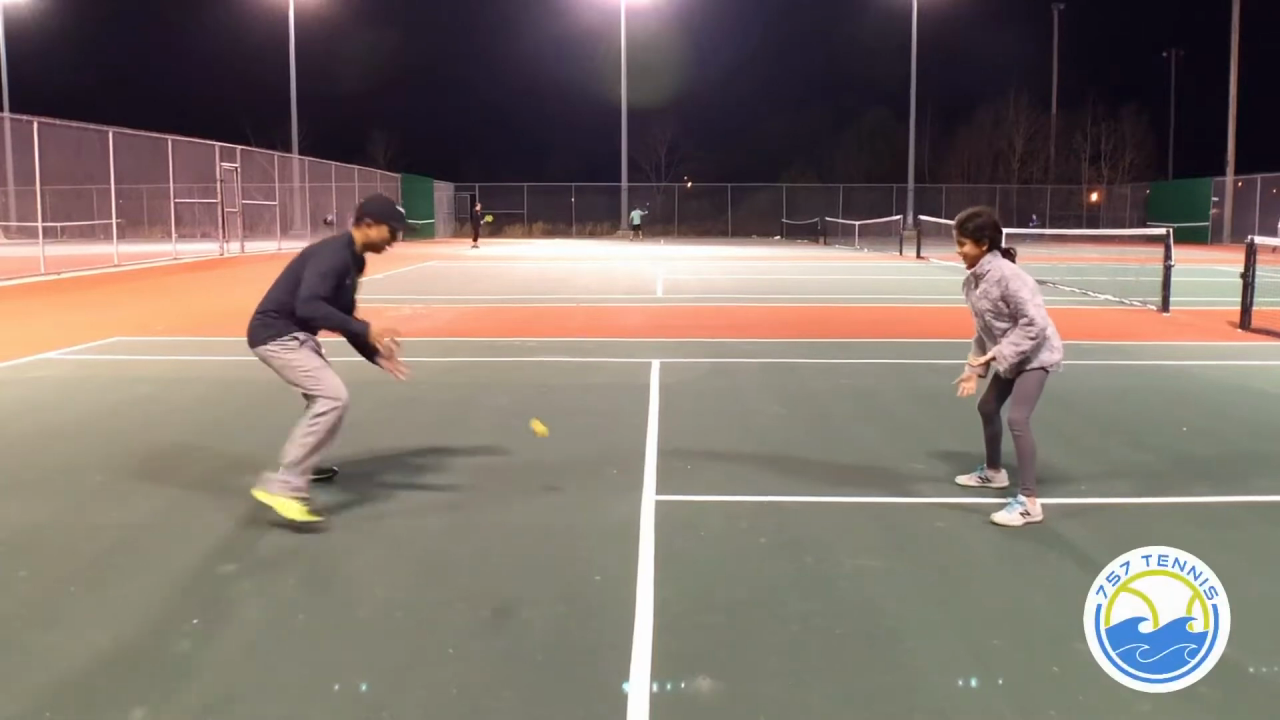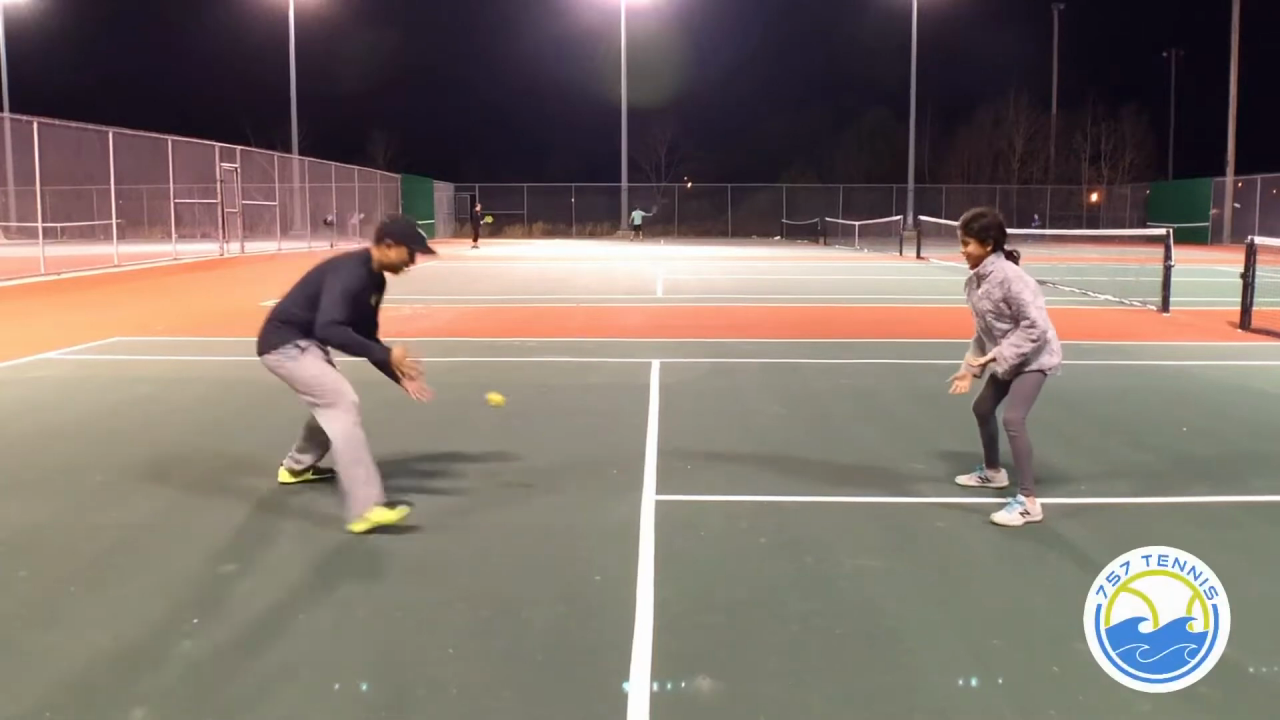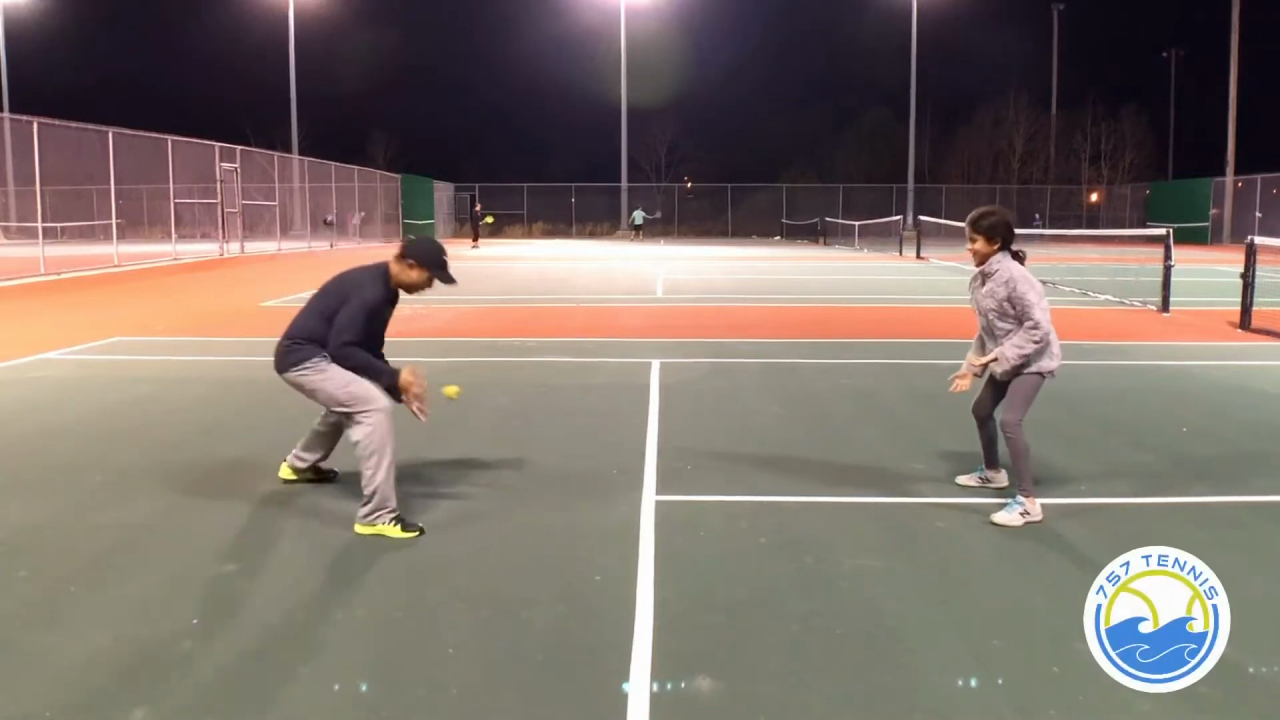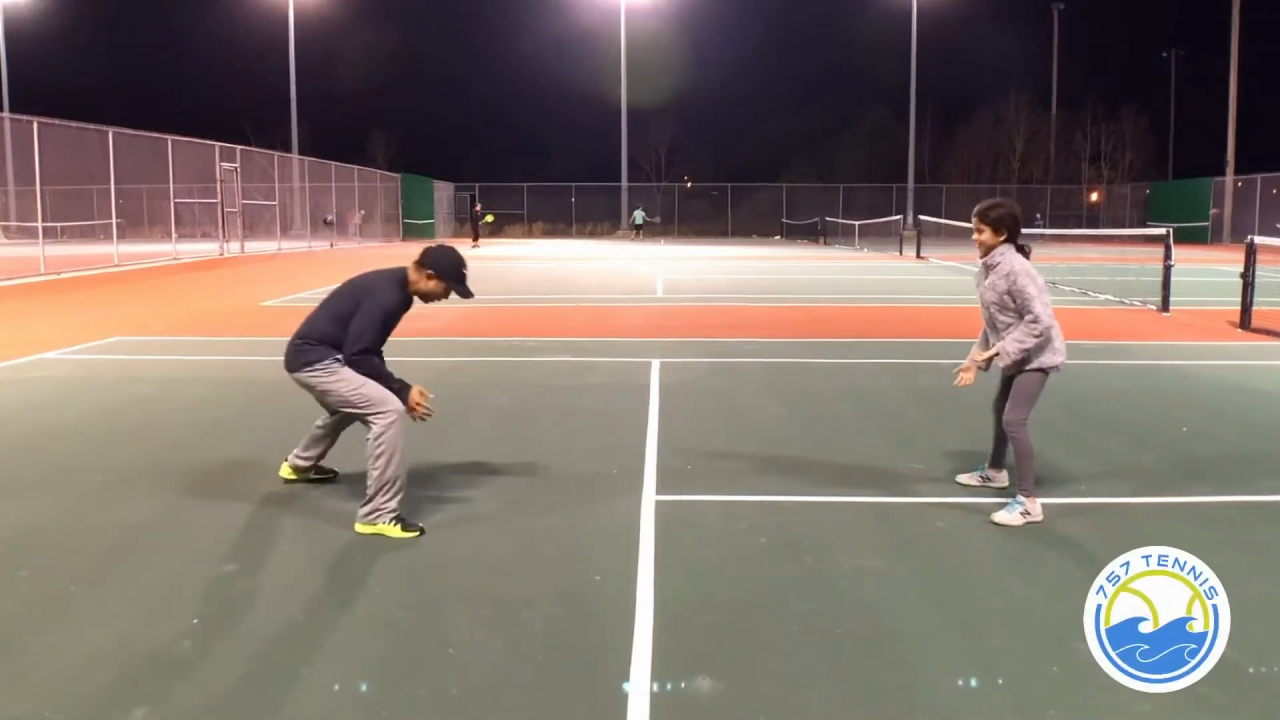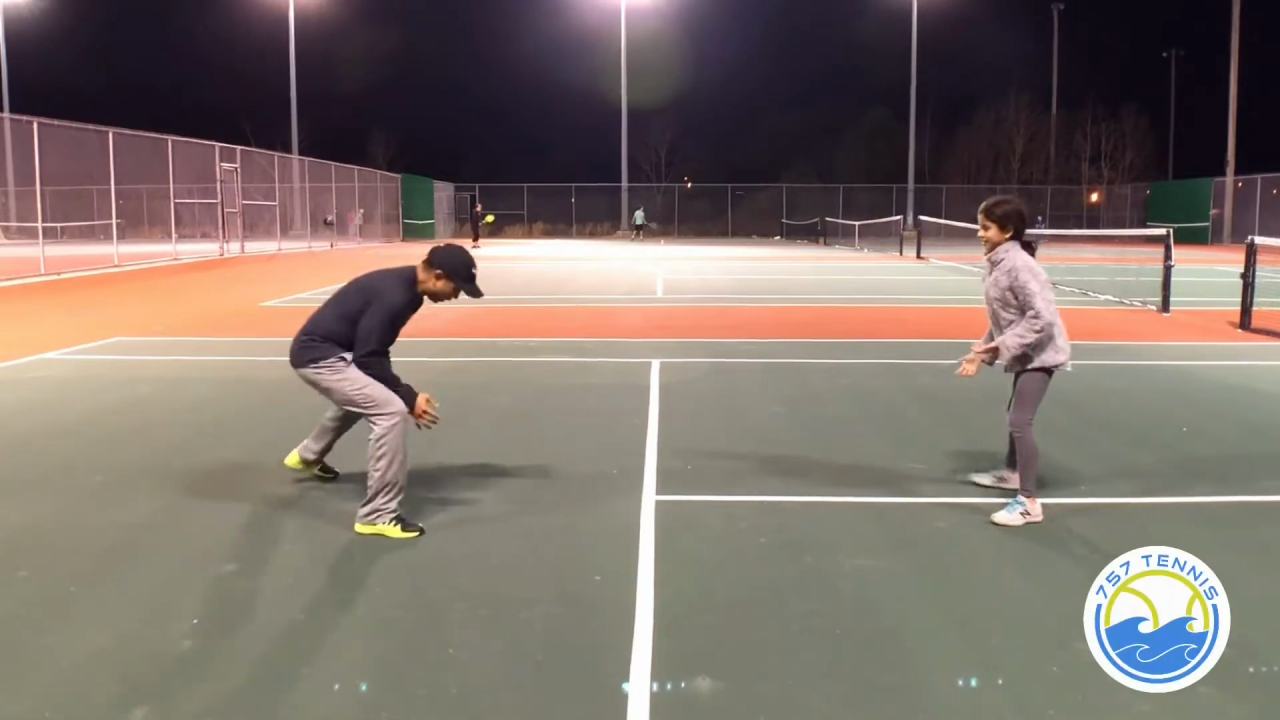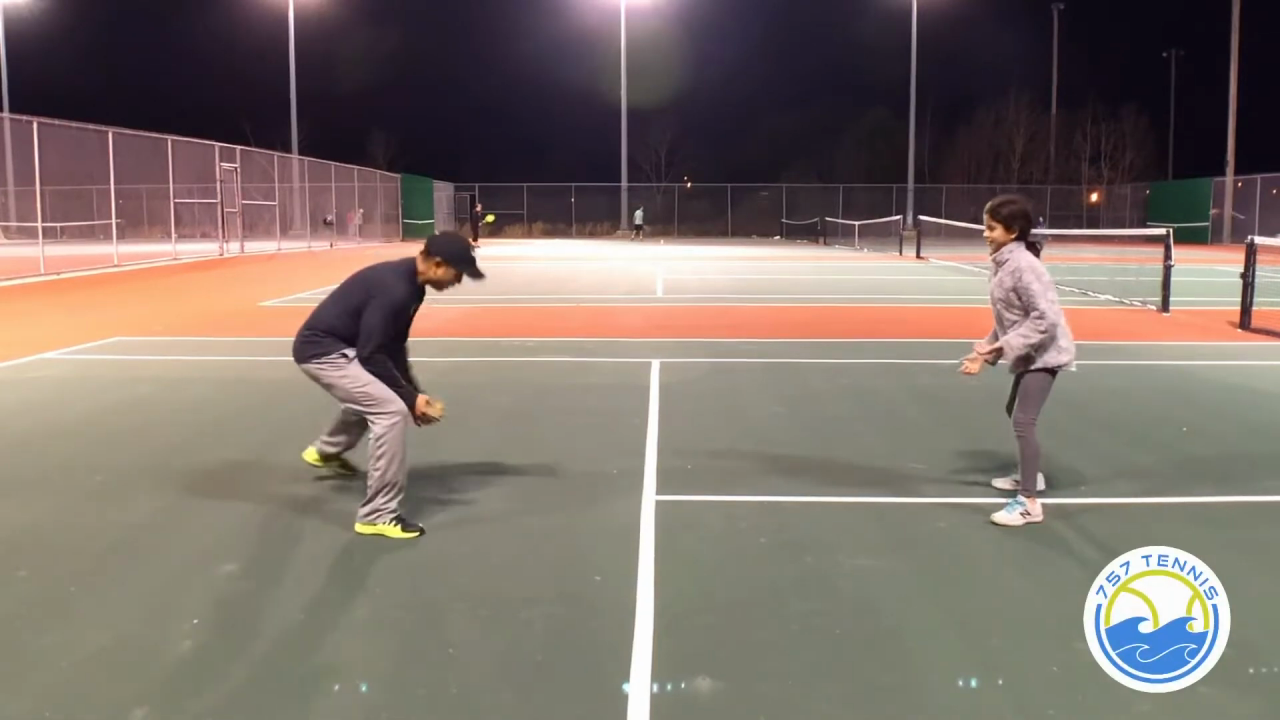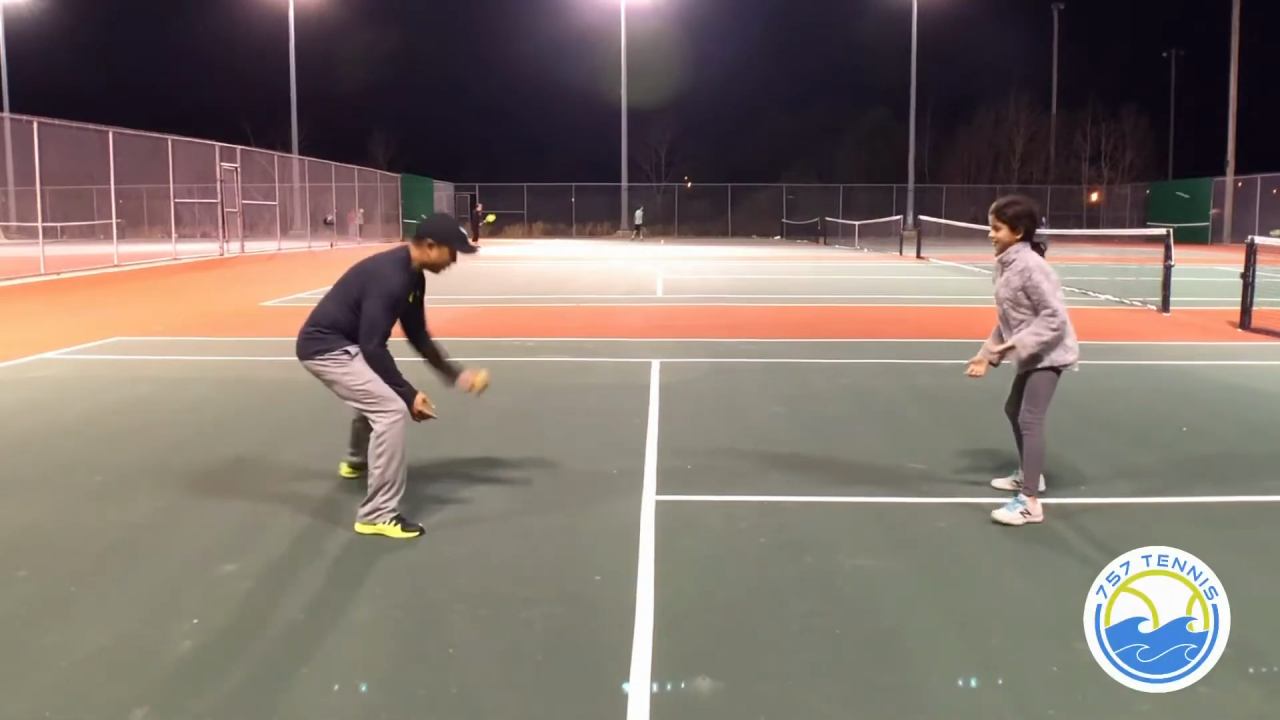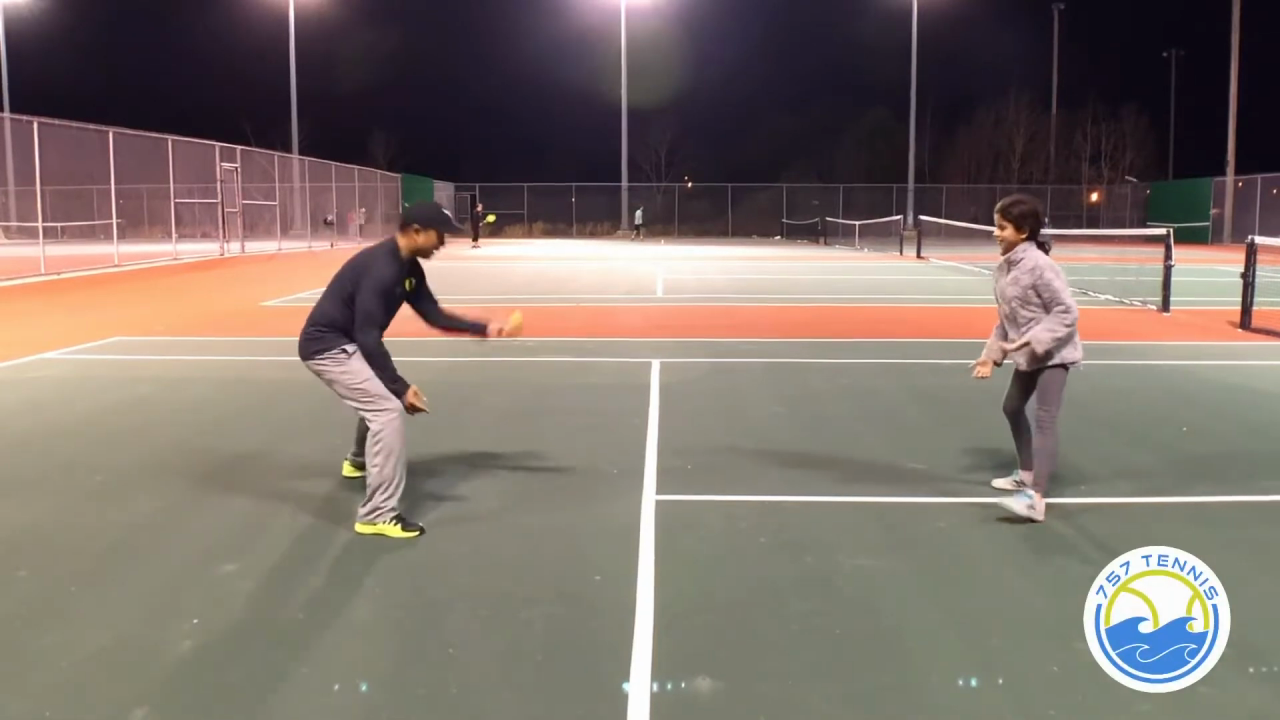
dt=0.1s
person 1, frame 1
left shoulder: (1007, 276)
right shoulder: (972, 281)
left elbow: (1034, 323)
right elbow: (984, 331)
left wrist: (998, 354)
right wrist: (974, 368)
left hip: (1035, 355)
right hip: (1007, 357)
left knee: (1017, 420)
right knee: (987, 408)
left ankle: (1029, 502)
right ankle: (994, 471)
person 1, frame 2
left shoulder: (1010, 277)
right shoulder: (974, 281)
left elbow: (1036, 326)
right elbow: (984, 331)
left wrist: (999, 355)
right wrist: (971, 367)
left hip: (1033, 358)
right hip: (1007, 359)
left knee: (1012, 419)
right knee: (983, 409)
left ankle: (1028, 502)
right ankle: (993, 471)
person 1, frame 3
left shoulder: (1015, 277)
right shoulder: (979, 279)
left elbow: (1038, 327)
left wrist: (1000, 355)
right wrist: (972, 366)
left hip: (1033, 359)
right hip: (1007, 360)
left knee: (1009, 421)
right knee: (982, 411)
left ankle: (1027, 502)
right ankle: (993, 472)
person 1, frame 4
left shoulder: (1016, 270)
right shoulder: (988, 270)
left elbow: (1040, 322)
left wrist: (1001, 350)
right wrist: (978, 359)
left hip: (1035, 355)
right hip: (1018, 357)
left knee: (1014, 421)
right knee: (1001, 412)
left ankle: (1028, 502)
right ankle: (995, 470)
person 1, frame 5
left shoulder: (1020, 266)
right shoulder: (995, 266)
left elbow: (1042, 317)
left wrist: (1003, 345)
right wrist: (982, 352)
left hip: (1040, 353)
right hip: (1023, 354)
left knee: (1019, 422)
right knee: (1015, 417)
left ankle: (1029, 502)
right ankle: (1012, 472)
person 1, frame 6
left shoulder: (1024, 267)
right shoulder: (1000, 266)
left elbow: (1044, 319)
left wrist: (1007, 345)
right wrist: (984, 351)
left hip: (1043, 354)
right hip: (1027, 355)
left knee: (1023, 422)
right knee: (1015, 413)
left ankle: (1028, 503)
right ankle: (1029, 476)
person 1, frame 7
left shoulder: (1031, 267)
right shoulder: (1004, 267)
left elbow: (1055, 317)
left wrist: (1019, 344)
right wrist: (989, 353)
left hip: (1049, 353)
right hip: (1031, 355)
left knee: (1030, 421)
right knee: (1013, 410)
left ankle: (1029, 502)
right ankle: (1029, 476)
person 1, frame 8
left shoulder: (1040, 266)
right shoulder: (1003, 269)
left elbow: (1067, 313)
right elbow: (1005, 320)
left wrist: (1034, 340)
right wrist: (991, 354)
left hip: (1053, 353)
right hip: (1029, 355)
left knee: (1044, 419)
right knee: (1012, 408)
left ankle: (1036, 494)
right ankle: (1028, 473)
person 2, frame 1
left shoulder: (354, 259)
right shoulder: (334, 255)
left elbow: (338, 312)
right elbow: (309, 307)
left wrist: (374, 352)
right wrist: (366, 331)
left hip: (293, 333)
right hip: (276, 333)
left knee: (326, 395)
right knee: (334, 398)
left ankle: (303, 464)
right ankle: (284, 487)
person 2, frame 2
left shoulder: (373, 279)
right shoulder: (349, 274)
left elbow: (364, 336)
right elbow: (331, 329)
left wrist: (397, 372)
right wrist: (385, 355)
left hip: (297, 342)
right hip: (283, 343)
left knee: (331, 400)
right knee: (343, 404)
left ankle: (299, 465)
right ankle: (365, 509)
person 2, frame 3
left shoulder: (387, 291)
right shoulder: (369, 290)
left elbow: (370, 347)
right elbow: (343, 348)
left wrist: (399, 389)
right wrist: (393, 378)
left hip: (309, 355)
right hip: (303, 359)
left knee: (347, 406)
right knee: (375, 408)
left ankle: (299, 465)
right ankle: (377, 515)
person 2, frame 4
left shoulder: (399, 291)
right shoulder: (385, 297)
left elbow: (369, 351)
right elbow: (359, 356)
left wrist: (396, 390)
right wrist: (402, 391)
left hip: (315, 354)
right hip: (313, 359)
left knee: (348, 406)
right knee: (389, 411)
left ankle: (300, 464)
right ankle: (378, 515)
person 2, frame 5
left shoulder: (408, 290)
right shoulder: (393, 296)
left elbow: (376, 351)
right elbow: (368, 358)
left wrist: (404, 395)
right wrist: (409, 397)
left hip: (322, 350)
right hip: (319, 356)
left knee: (360, 400)
right knee: (392, 412)
left ankle: (307, 456)
right ankle: (378, 515)
person 2, frame 6
left shoulder: (412, 286)
right shoulder: (394, 290)
left elbow: (394, 346)
right elbow: (372, 353)
left wrist: (412, 390)
right wrist: (411, 398)
left hip: (329, 346)
right hip: (321, 350)
left knee: (369, 397)
right knee: (390, 411)
left ankle: (326, 451)
right ankle: (378, 515)
person 2, frame 7
left shoulder: (412, 275)
right shoulder: (390, 278)
left elbow: (417, 334)
right elbow: (374, 347)
left wrist: (453, 373)
right wrist: (409, 395)
left hip: (333, 343)
right hip: (326, 347)
left knee: (374, 392)
right knee: (392, 410)
left ankle: (357, 462)
right ankle: (378, 514)
person 2, frame 8
left shoulder: (409, 268)
right shoulder: (381, 268)
left elbow: (432, 314)
right elbow: (368, 335)
left wrist: (482, 328)
right wrist: (401, 386)
left hip: (344, 344)
right hip: (328, 346)
left knee: (386, 397)
right knee: (389, 409)
left ankle: (362, 461)
right ankle: (378, 514)
